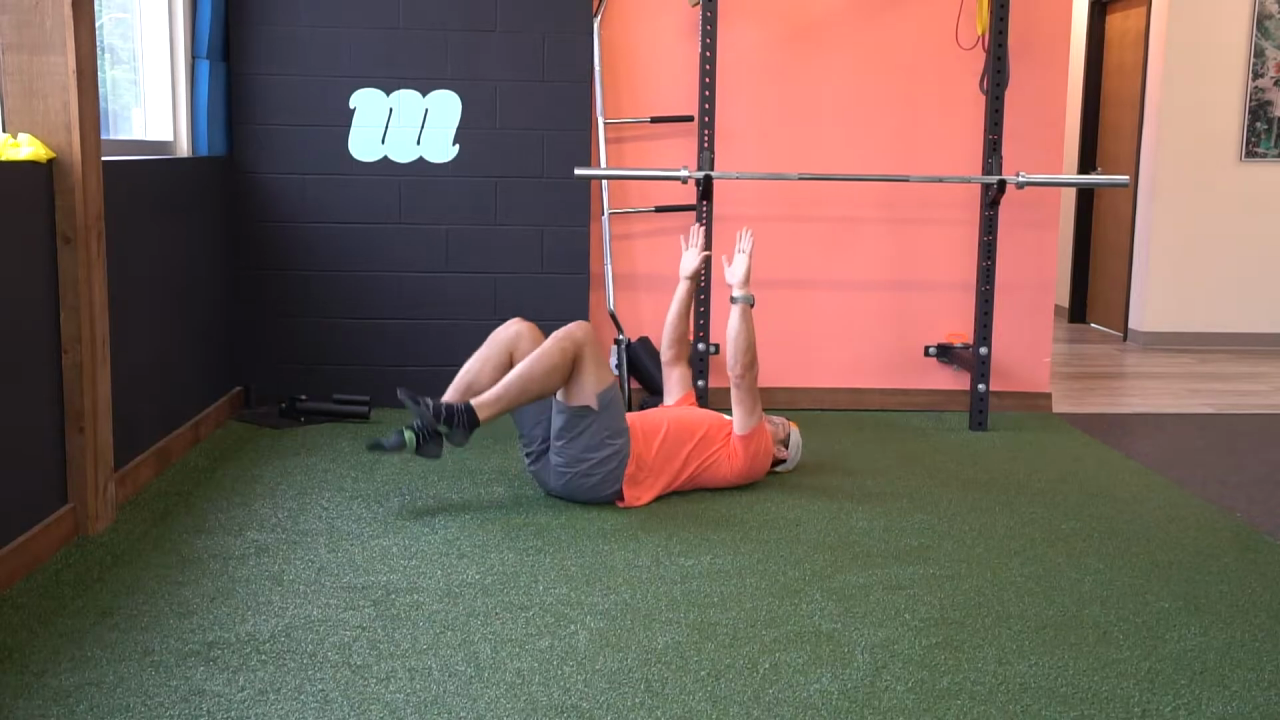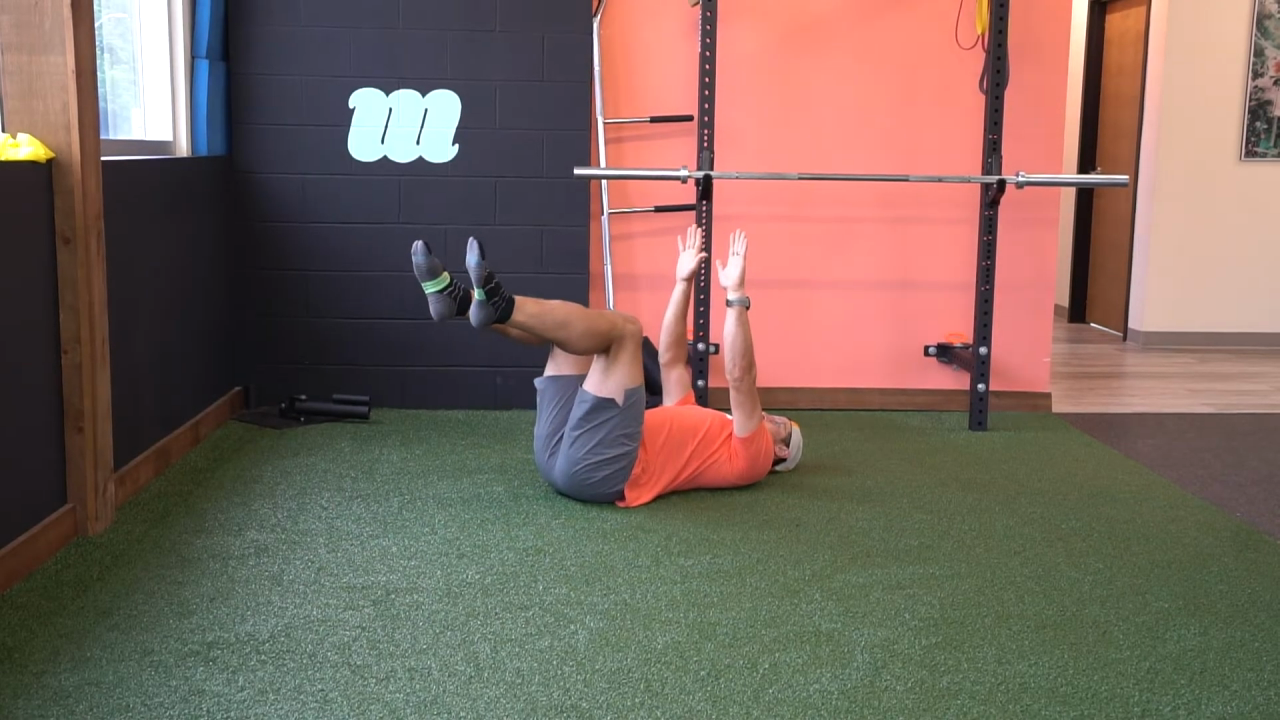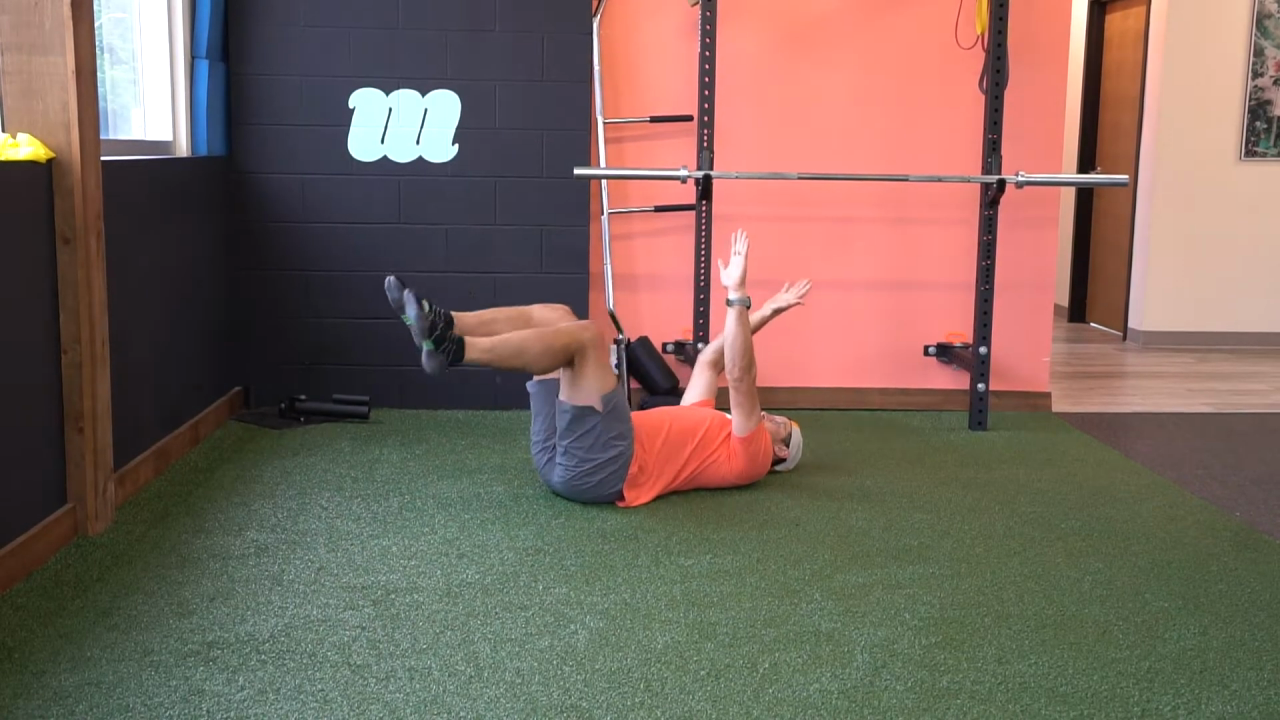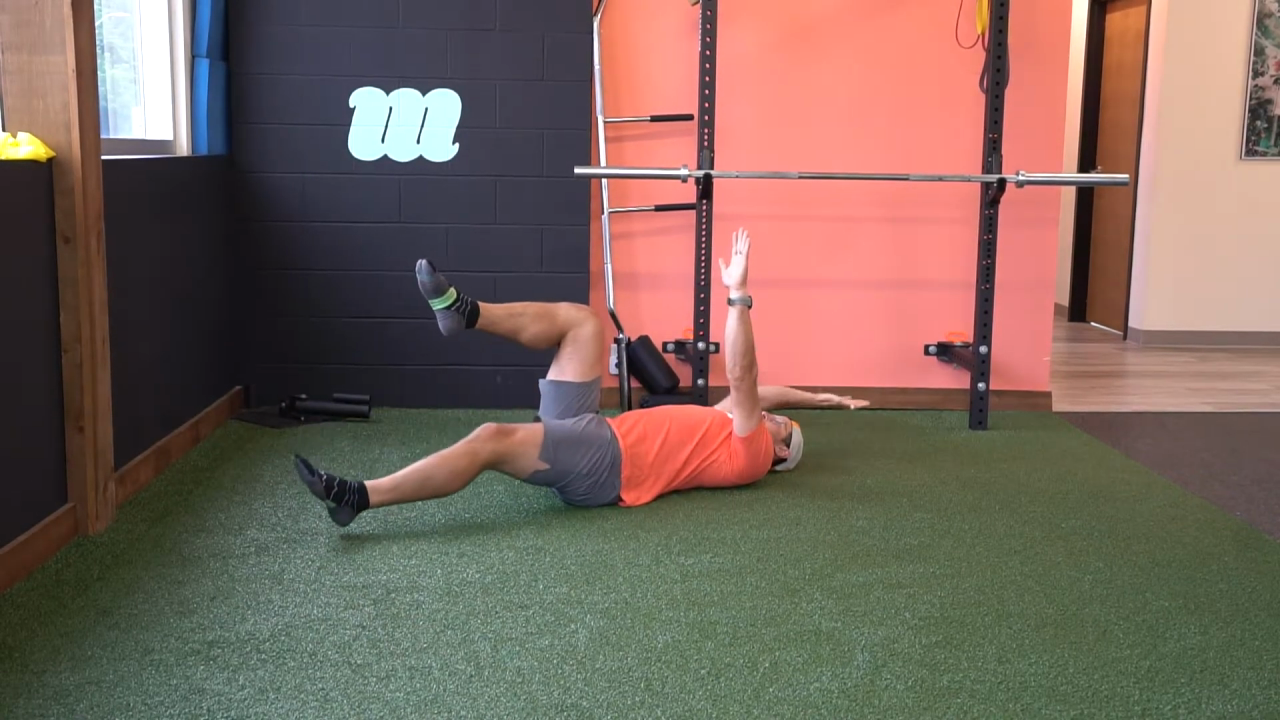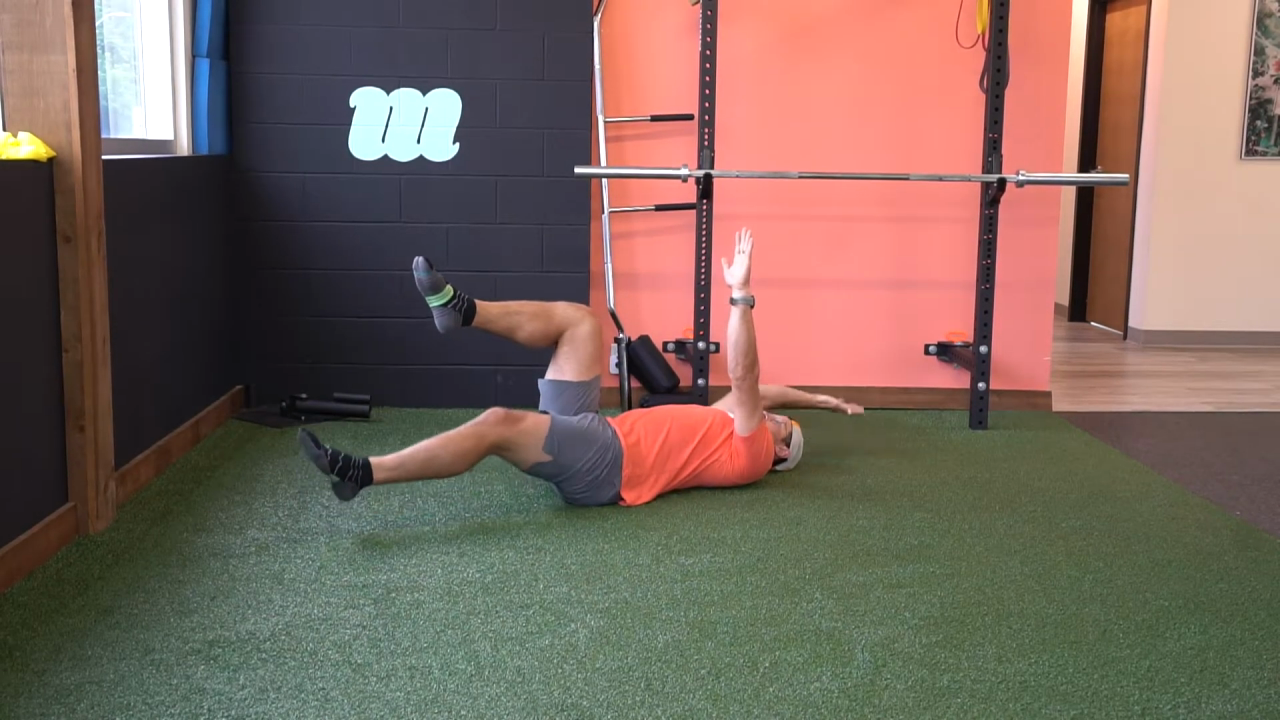
dt=1s
person 1, frame 1
left shoulder: (748, 454)
right shoulder: (699, 426)
left elbow: (743, 375)
right elbow: (673, 355)
left wrist: (740, 292)
right wrist: (688, 280)
left hip: (601, 468)
right hip: (559, 456)
left knee: (578, 335)
right knee: (519, 332)
left ankle: (465, 416)
right ankle: (427, 430)
person 1, frame 2
left shoulder: (750, 455)
right shoulder: (700, 424)
left elbow: (740, 379)
right elbow: (671, 358)
left wrist: (736, 295)
right wrist: (684, 282)
left hip: (599, 466)
right hip: (562, 449)
left knee: (624, 328)
right knee: (569, 317)
left ankle: (499, 306)
right ankle: (458, 299)
person 1, frame 3
left shoulder: (749, 455)
right shoulder: (706, 425)
left elbow: (740, 379)
right elbow: (710, 360)
left wrist: (738, 297)
right wrist: (766, 312)
left hip: (601, 467)
right hip: (562, 453)
left knee: (583, 336)
right knee: (555, 317)
left ankle: (452, 350)
right ankle: (437, 324)
person 1, frame 4
left shoulder: (750, 454)
right shoulder: (727, 426)
left elbow: (743, 379)
right elbow: (755, 393)
left wrist: (738, 295)
right wrist: (820, 397)
left hip: (602, 465)
right hip: (586, 432)
left knee: (490, 439)
right knee: (581, 319)
left ankle: (356, 497)
right ankle: (464, 311)
person 1, frame 5
left shoulder: (748, 454)
right shoulder: (722, 429)
left elbow: (747, 381)
right elbow: (751, 390)
left wrist: (741, 295)
right wrist: (816, 398)
left hip: (602, 467)
right hip: (585, 434)
left knee: (497, 424)
right knee: (578, 319)
left ankle: (359, 472)
right ankle: (460, 309)
